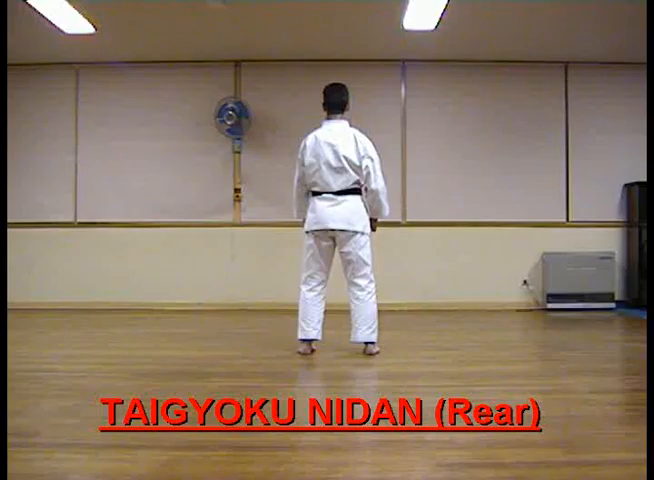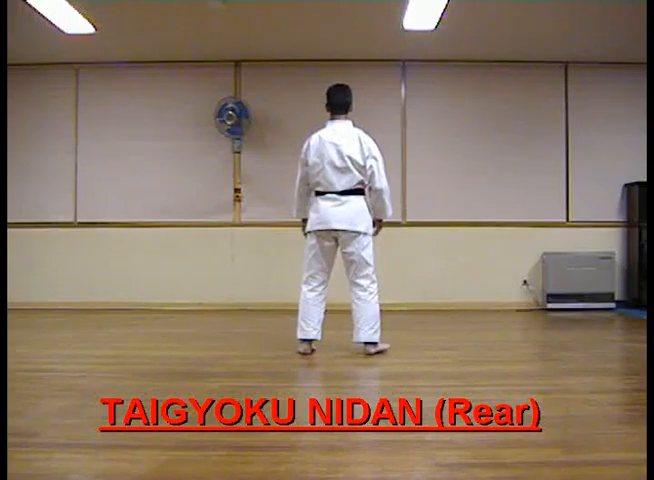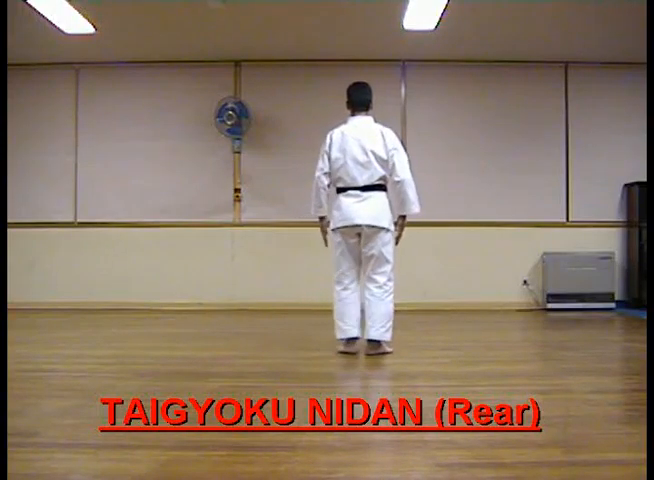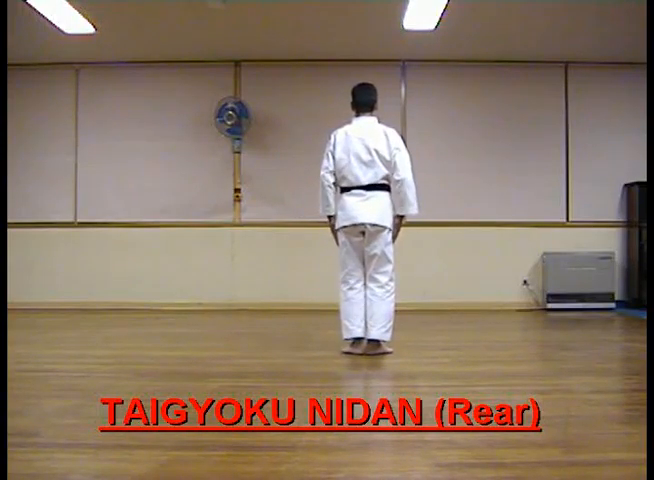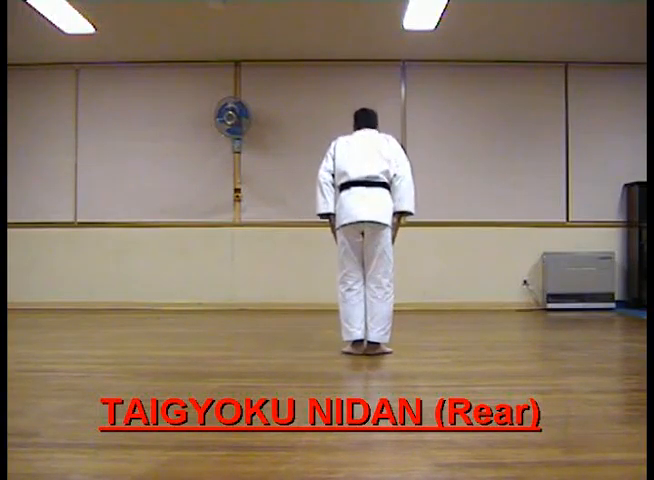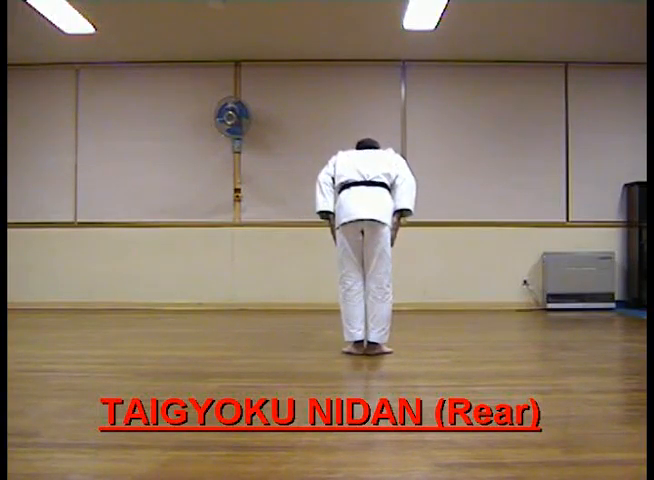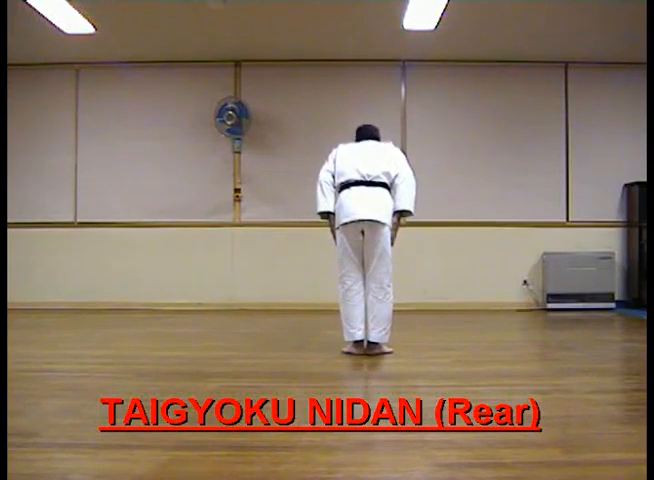
dt=0.4s
person 1, frame 1
left shoulder: (310, 141)
right shoulder: (359, 140)
left elbow: (300, 184)
right elbow: (375, 183)
left wrist: (303, 215)
right wrist: (375, 214)
left hip: (319, 213)
right hip: (351, 213)
left knee: (313, 280)
right knee: (361, 281)
left ankle: (307, 340)
right ankle: (368, 341)
person 1, frame 2
left shoulder: (313, 141)
right shoulder: (363, 140)
left elbow: (302, 184)
right elbow: (378, 183)
left wrist: (303, 215)
right wrist: (380, 215)
left hip: (322, 213)
right hip: (354, 213)
left knee: (314, 280)
right knee: (364, 281)
left ankle: (306, 341)
right ankle: (370, 341)
person 1, frame 3
left shoulder: (334, 136)
right shoulder: (385, 135)
left elbow: (322, 178)
right elbow: (401, 177)
left wrist: (322, 215)
right wrist: (402, 214)
left hip: (344, 210)
right hip: (377, 209)
left knee: (346, 278)
right knee: (379, 278)
left ankle: (349, 339)
right ankle: (376, 340)
person 1, frame 4
left shoulder: (338, 136)
right shoulder: (389, 135)
left elbow: (327, 178)
right elbow: (402, 178)
left wrist: (331, 215)
right wrist: (400, 214)
left hip: (348, 210)
right hip: (380, 208)
left knee: (351, 278)
right knee: (381, 278)
left ankle: (355, 339)
right ankle: (376, 340)
person 1, frame 5
left shoulder: (339, 144)
right shoulder: (389, 142)
left elbow: (325, 178)
right elbow: (402, 177)
left wrist: (330, 216)
right wrist: (399, 215)
left hip: (347, 207)
right hip: (379, 206)
left knee: (350, 279)
right knee: (380, 279)
left ankle: (355, 340)
right ankle: (376, 341)
person 1, frame 6
left shoulder: (341, 157)
right shoulder: (390, 156)
left elbow: (324, 181)
right elbow: (406, 181)
left wrist: (330, 217)
right wrist: (398, 215)
left hip: (347, 206)
right hip: (379, 204)
left knee: (350, 278)
right knee: (379, 279)
left ankle: (356, 341)
right ankle: (375, 341)
person 1, frame 7
left shoulder: (341, 151)
right shoulder: (390, 150)
left elbow: (325, 179)
right elbow: (405, 179)
left wrist: (330, 217)
right wrist: (398, 216)
left hip: (347, 208)
right hip: (379, 207)
left knee: (350, 279)
right knee: (380, 279)
left ankle: (356, 341)
right ankle: (376, 341)
